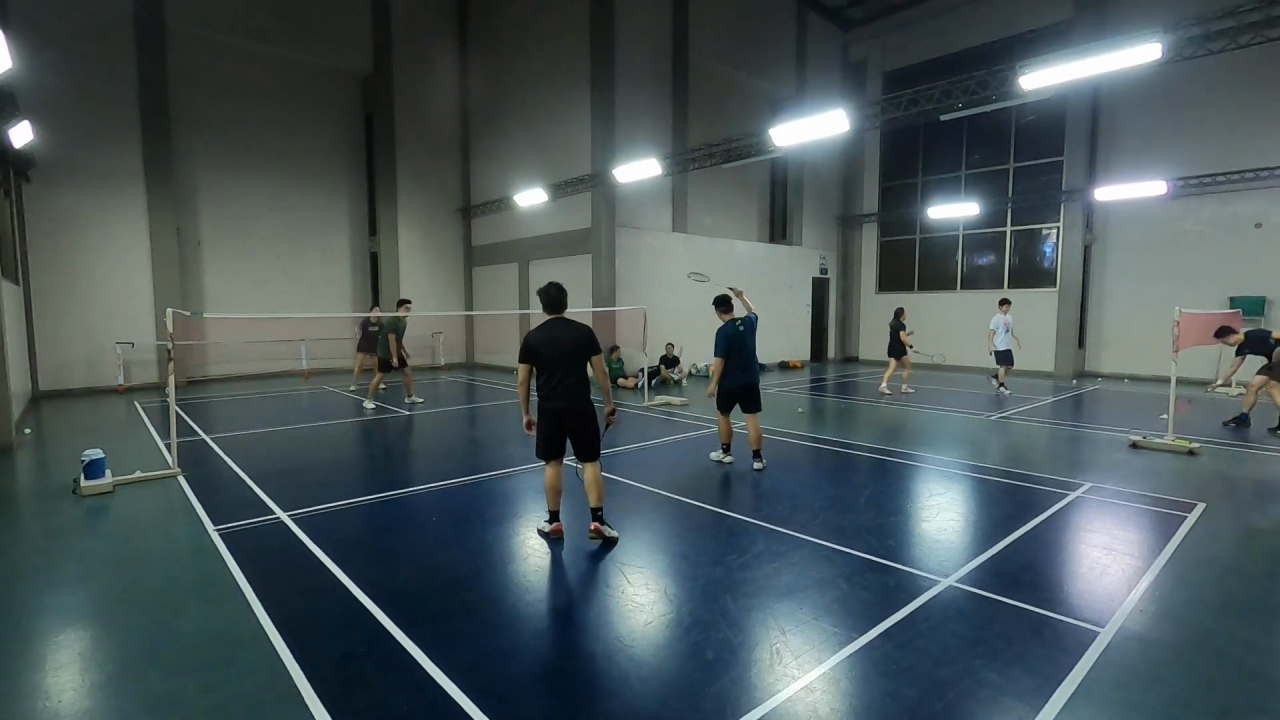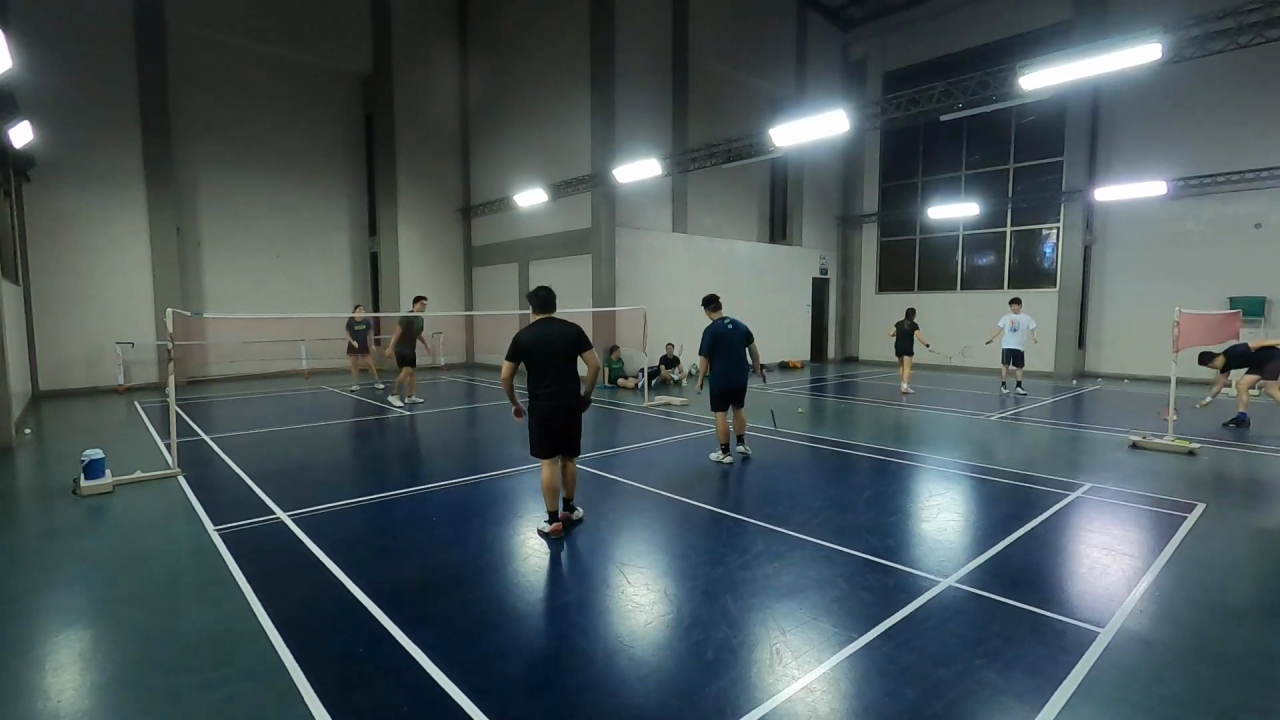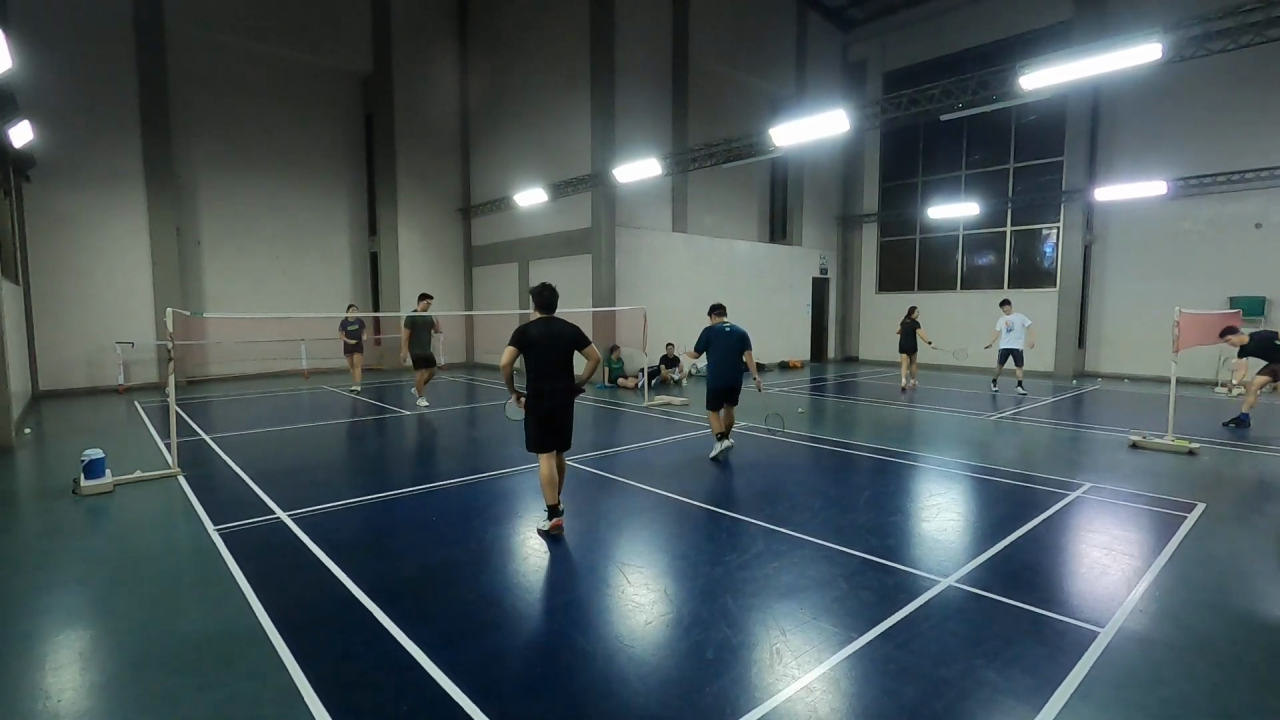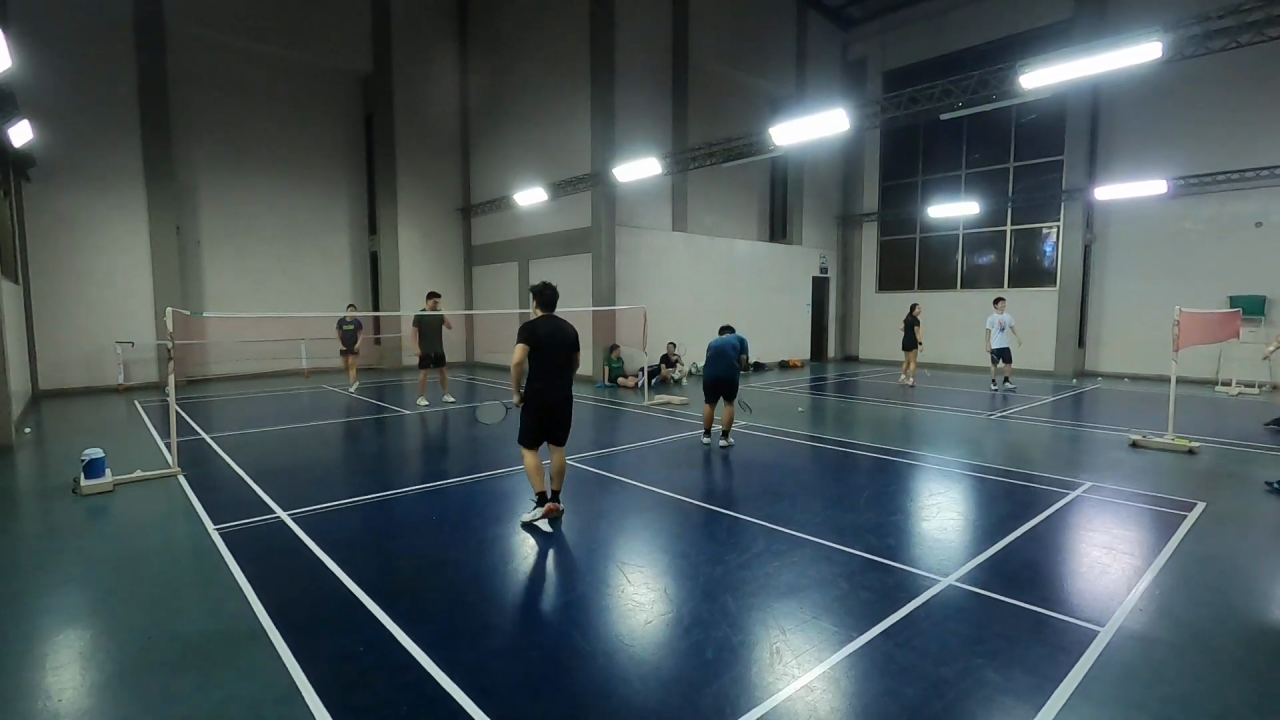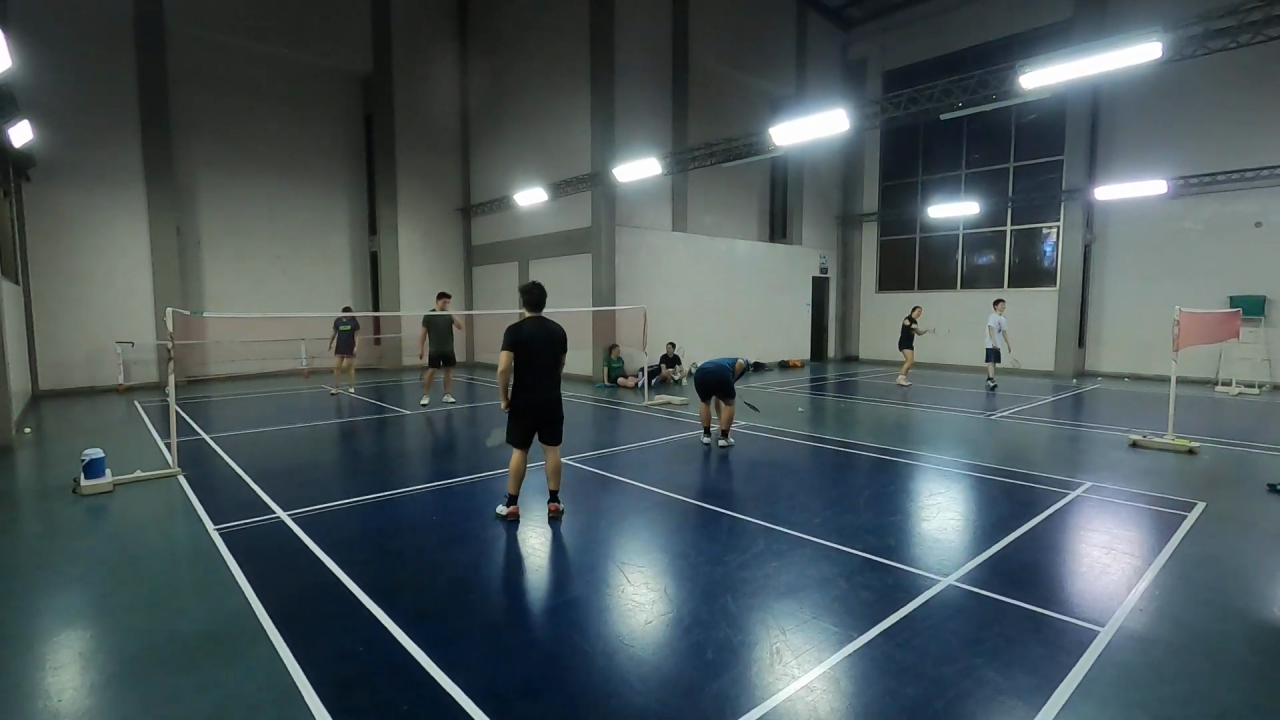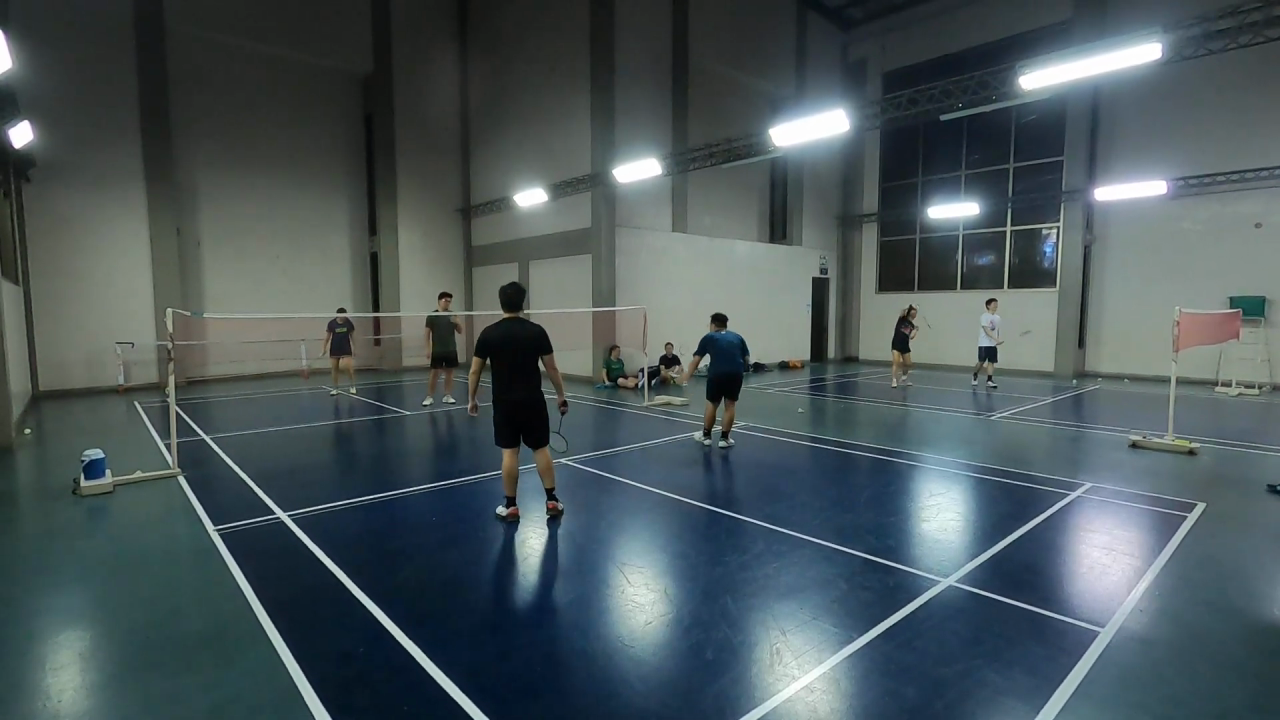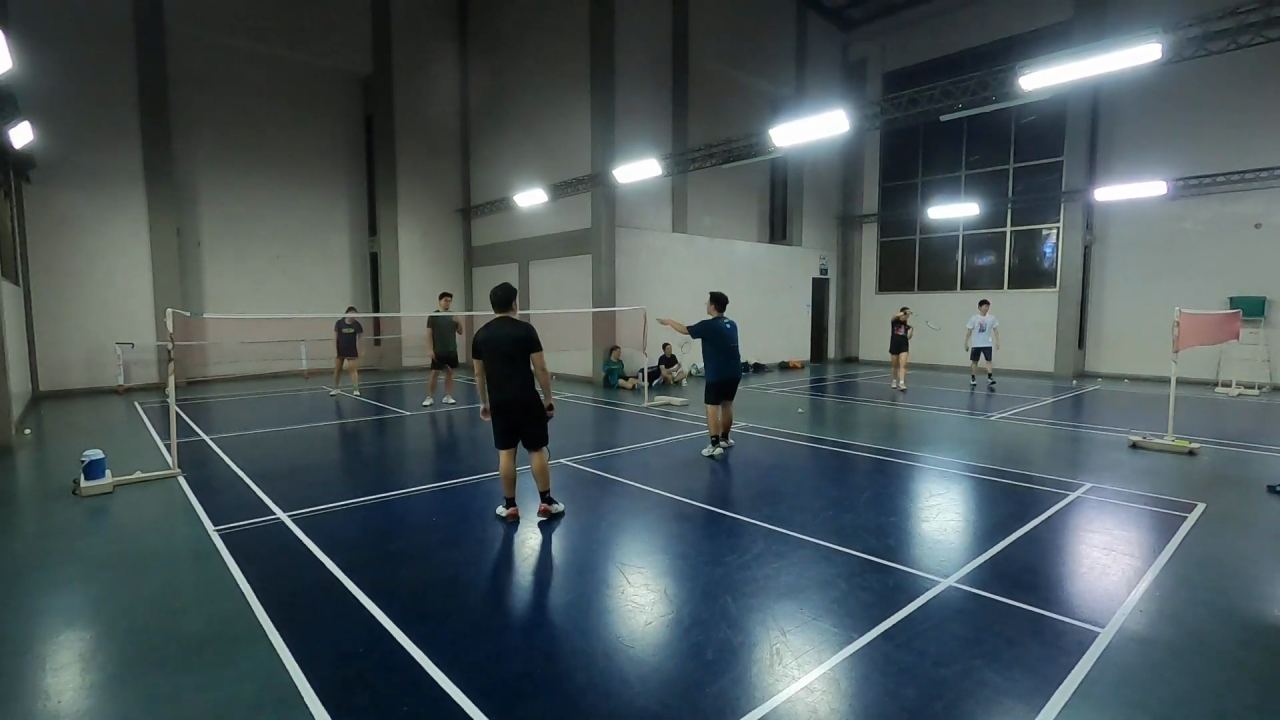
dt=0.4s
person 1, frame 1
left shoulder: (532, 337)
right shoulder: (583, 332)
left elbow: (523, 381)
right elbow: (601, 372)
left wrist: (526, 414)
right wrist: (609, 405)
left hip: (549, 410)
right hip: (581, 408)
left knee: (552, 465)
right knee: (590, 463)
left ankle: (554, 522)
right ankle: (597, 522)
person 1, frame 2
left shoulder: (523, 336)
right shoulder: (573, 330)
left elbow: (505, 377)
right elbow: (594, 366)
left wrist: (514, 403)
right wrist: (586, 394)
left hip: (540, 407)
right hip: (570, 405)
left knee: (548, 463)
right knee: (569, 459)
left ankle: (554, 521)
right ankle: (569, 509)
person 1, frame 3
left shoulder: (525, 331)
right shoulder: (570, 329)
left elbow: (505, 363)
right elbow: (595, 358)
left wrist: (513, 391)
right wrist: (579, 384)
left hip: (538, 403)
right hip: (564, 401)
left knee: (546, 458)
right knee: (559, 454)
left ankle: (554, 516)
right ankle: (556, 503)
person 1, frame 4
left shoulder: (530, 328)
right shoulder: (569, 329)
left elbow: (517, 361)
right elbow: (575, 364)
left wrist: (516, 392)
left hip: (537, 399)
right hip: (563, 398)
left knee: (529, 449)
right knee: (557, 449)
left ankle: (542, 502)
right ankle: (555, 502)
person 1, frame 5
left shoulder: (515, 330)
right shoulder: (558, 330)
left elbow: (503, 368)
left wrist: (504, 397)
left hip: (523, 400)
right hip: (551, 399)
left knee: (519, 451)
right knee: (552, 449)
left ankle: (511, 504)
right ankle: (554, 502)
person 1, frame 6
left shoulder: (489, 333)
right shoulder: (536, 331)
left elbow: (474, 370)
right elbow: (551, 368)
left wrist: (472, 398)
right wrist: (561, 396)
left hip: (504, 402)
right hip: (533, 400)
left knee: (509, 453)
right knee: (541, 449)
left ankle: (510, 506)
right ankle: (552, 500)
person 1, frame 7
left shoulder: (481, 335)
right shoulder: (525, 329)
left elbow: (479, 374)
right elbow: (540, 368)
left wrist: (484, 402)
right wrist: (548, 399)
left hip: (499, 402)
right hip: (526, 400)
left knee: (506, 453)
right knee: (537, 451)
left ankle: (510, 506)
right ankle: (546, 502)
